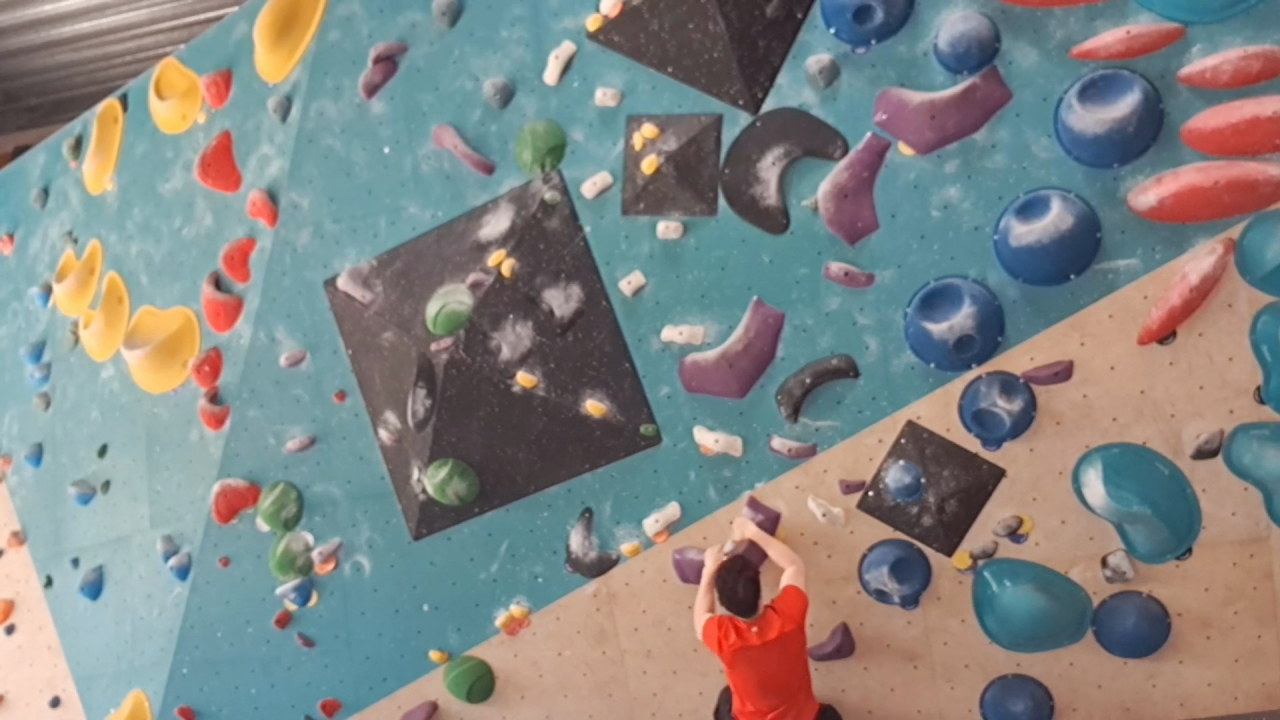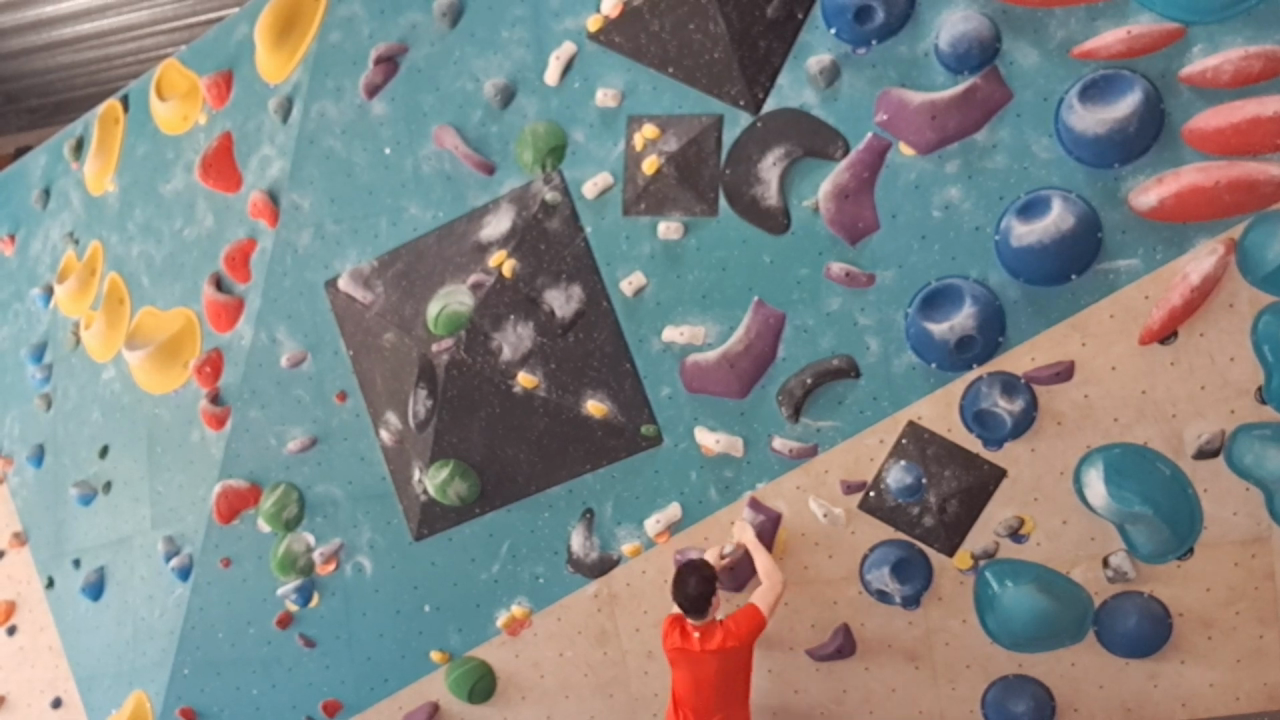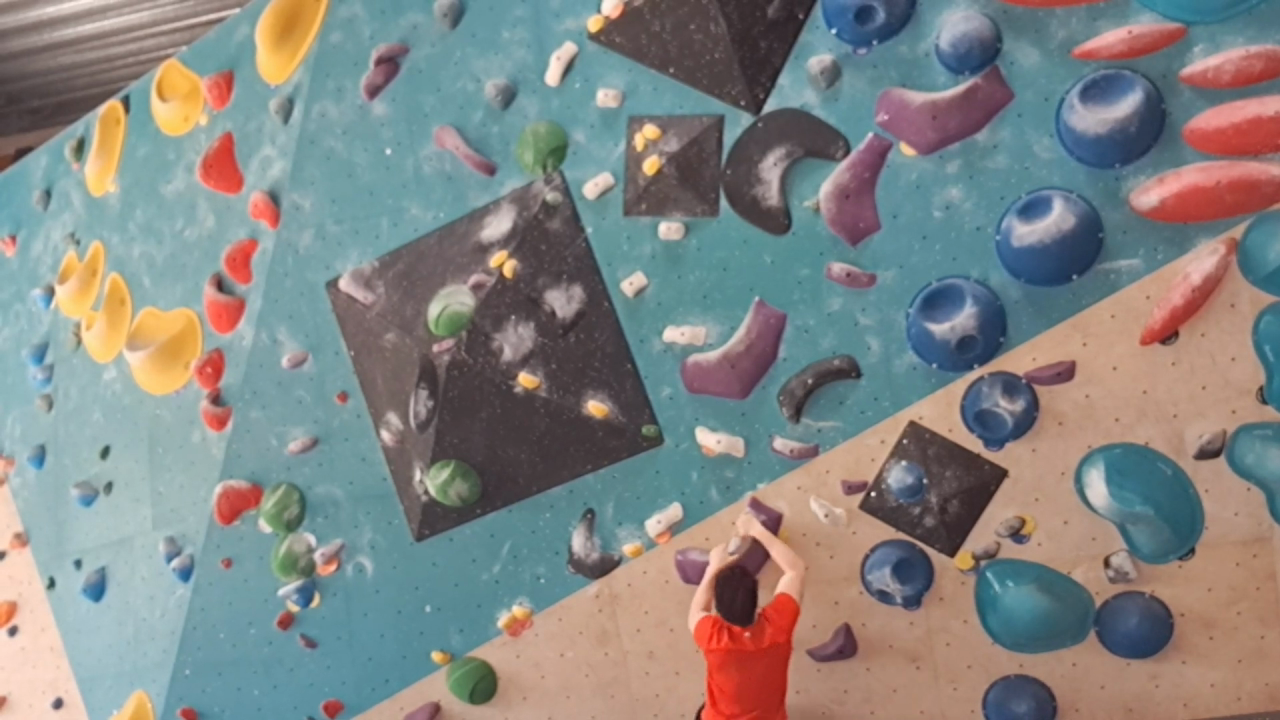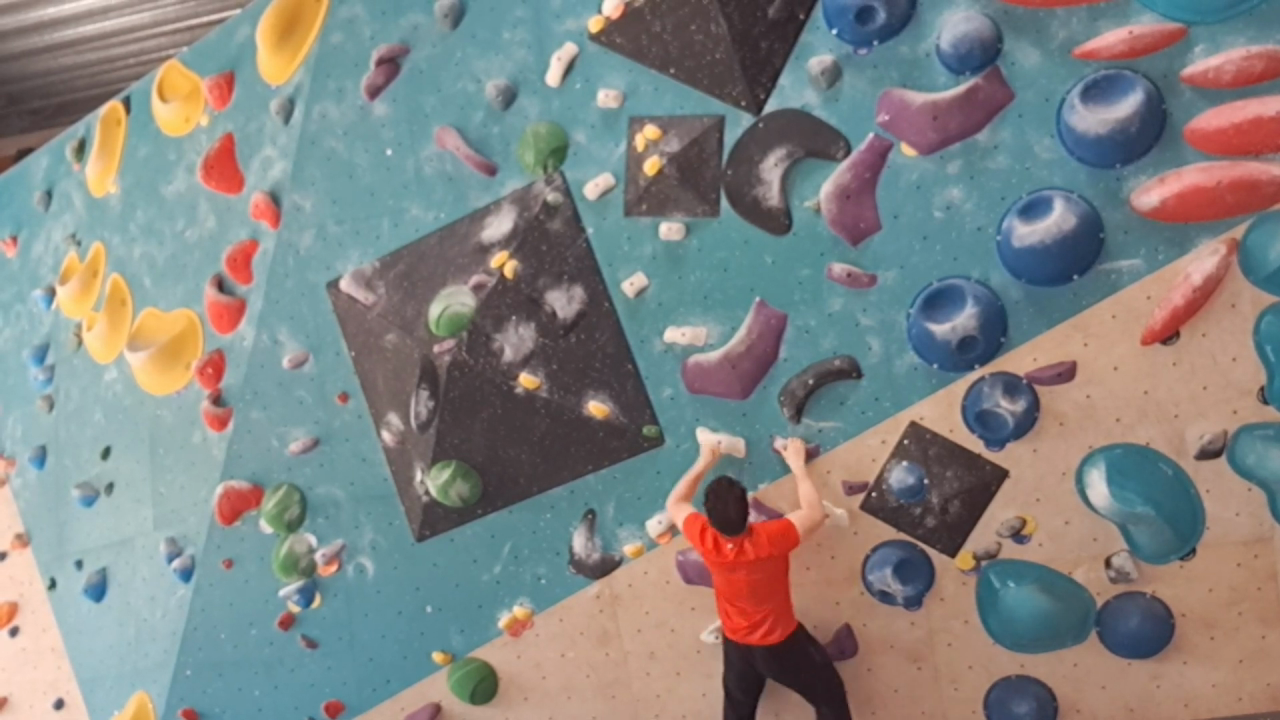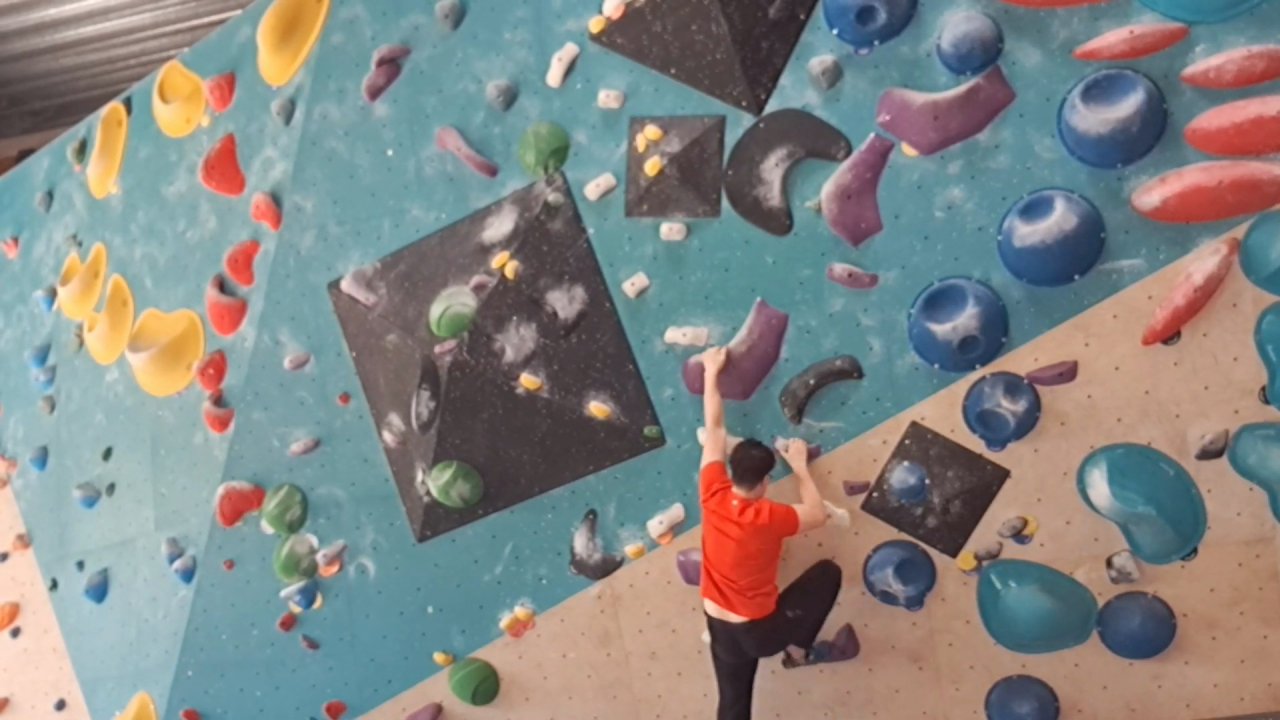
dt=1s
person 1, frame 1
left shoulder: (724, 637)
right shoulder: (788, 617)
left elbow: (701, 617)
right elbow: (795, 565)
left wrist: (710, 570)
right wrist: (753, 533)
person 1, frame 2
left shoulder: (672, 634)
right shoulder: (735, 635)
left elbow: (688, 601)
right elbow: (775, 582)
left wrist: (704, 569)
right wrist: (749, 540)
person 1, frame 3
left shoulder: (713, 637)
right shoulder: (777, 628)
left elbow: (696, 614)
right elbow: (796, 569)
left wrist: (714, 568)
right wrist: (757, 531)
person 1, frame 4
left shoulder: (706, 540)
right shoulder: (770, 539)
left elbow: (674, 504)
right elbow: (815, 513)
left wrist: (702, 464)
right wrist: (797, 464)
left hip: (738, 646)
right hip: (783, 644)
person 1, frame 5
left shoulder: (712, 496)
right shoulder: (768, 517)
left elbow: (714, 428)
right elbow: (818, 514)
left wrist: (712, 372)
right wrist: (800, 466)
left hip: (722, 629)
right hip: (764, 628)
right knee: (828, 572)
right ankle: (799, 649)
